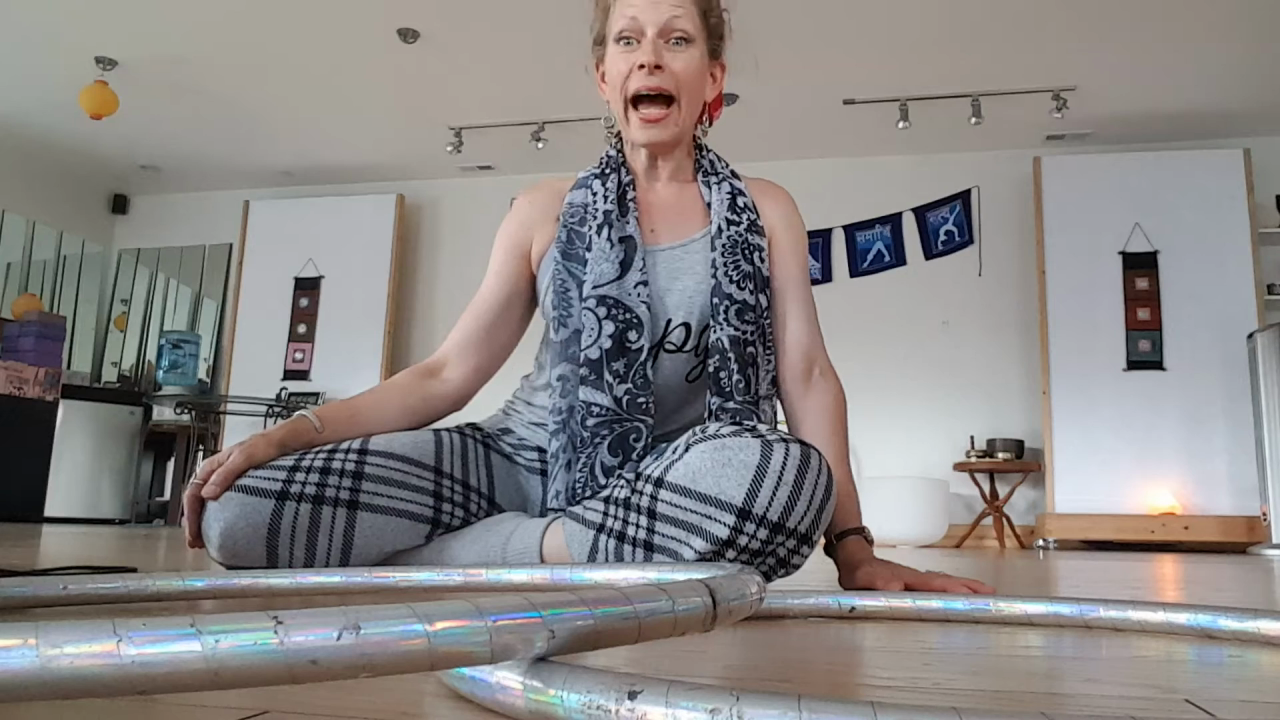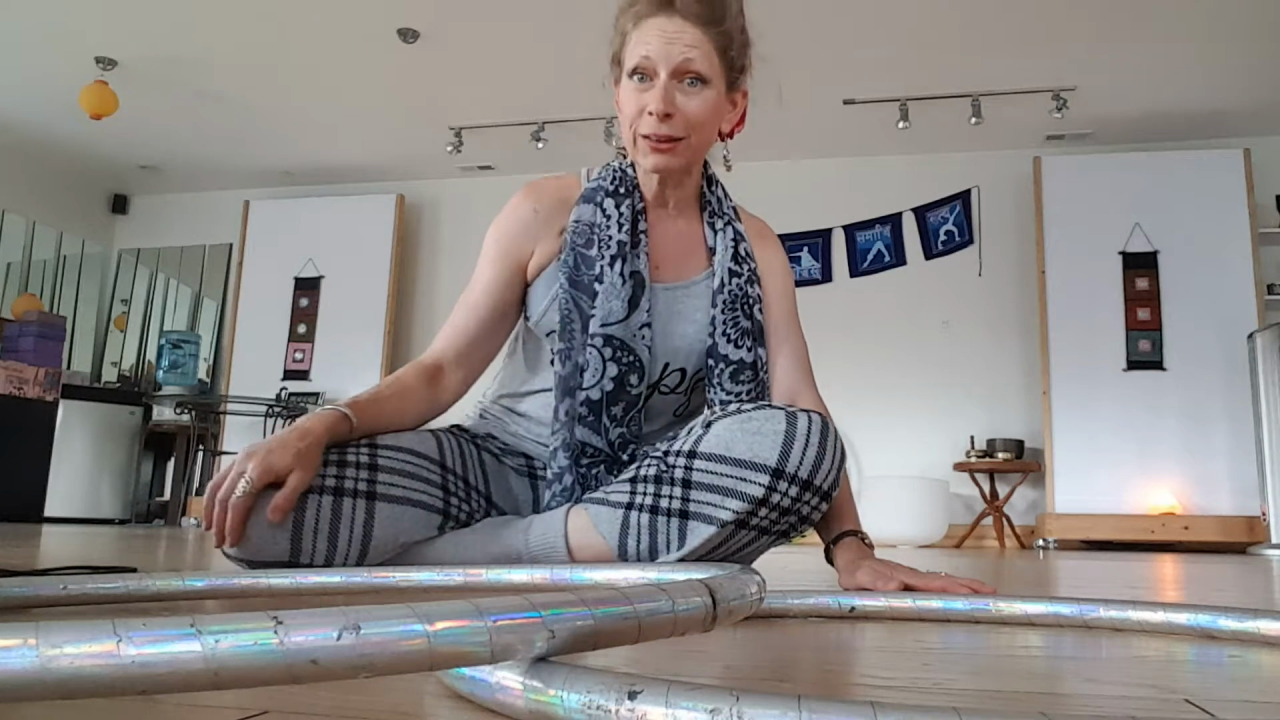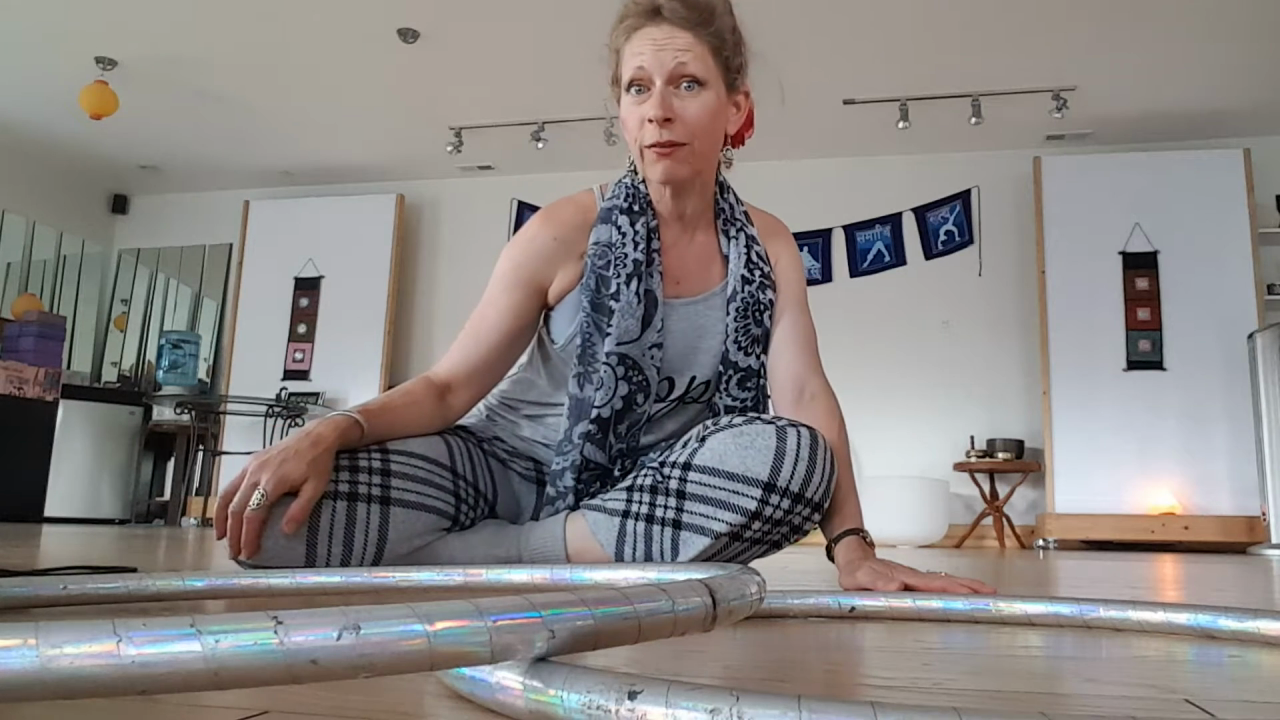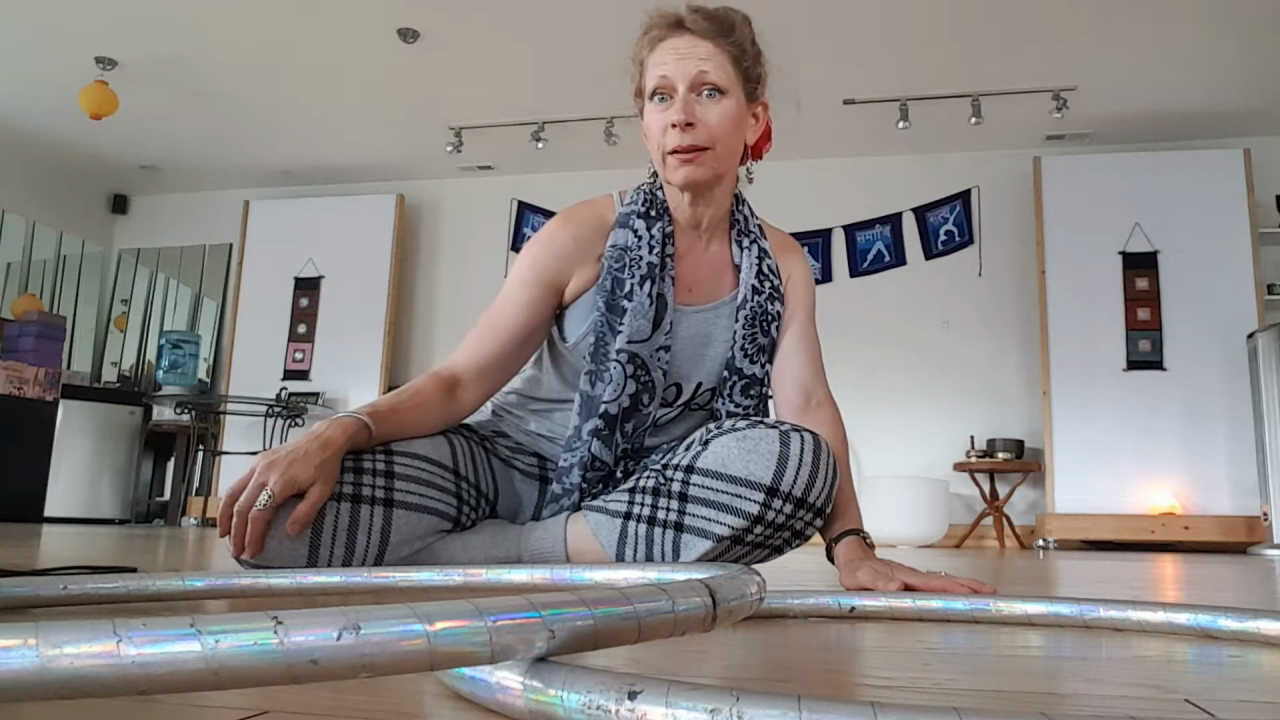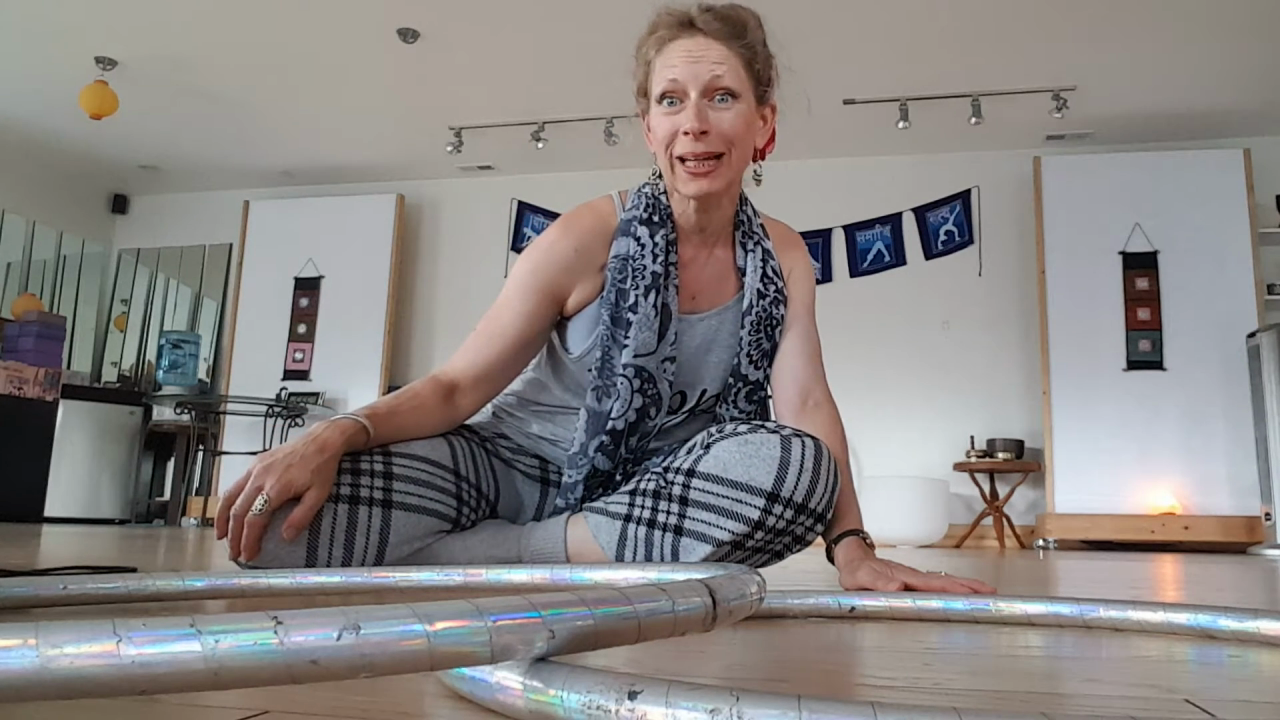
dt=1s
person 1, frame 1
left shoulder: (764, 211)
right shoulder: (545, 211)
left elbow: (806, 378)
right elbow: (448, 373)
left wrist: (851, 545)
right wrist: (291, 435)
left hip: (667, 491)
right hip: (529, 463)
left knee: (784, 476)
right knee: (241, 513)
left ankle: (430, 565)
person 1, frame 2
left shoulder: (753, 245)
right shoulder: (544, 212)
left elbow: (802, 410)
right elbow: (442, 369)
left wrist: (851, 551)
right wrist: (322, 427)
left hip: (645, 495)
right hip: (509, 466)
left knee: (795, 442)
right knee: (265, 512)
left ankle: (466, 561)
person 1, frame 3
left shoulder: (767, 246)
right shoulder: (566, 232)
left elbow: (803, 397)
right elbow: (448, 386)
left wrist: (852, 548)
right wrist: (331, 432)
left hip: (650, 492)
right hip: (512, 466)
left knee: (791, 457)
right knee: (278, 516)
left ankle: (490, 557)
person 1, frame 4
left shoulder: (780, 262)
right shoulder: (585, 235)
left elbow: (807, 407)
right elbow: (460, 381)
left wrist: (851, 548)
right wrist: (339, 433)
left hip: (651, 495)
right hip: (517, 464)
left knee: (793, 460)
right knee: (283, 518)
left ankle: (475, 558)
person 1, frame 5
left shoulder: (781, 257)
right shoulder: (589, 238)
left elbow: (806, 406)
right elbow: (457, 386)
left wrist: (851, 548)
right wrist: (334, 437)
left hip: (651, 494)
right hip: (520, 464)
left knee: (793, 466)
right knee: (283, 520)
left ankle: (493, 558)
